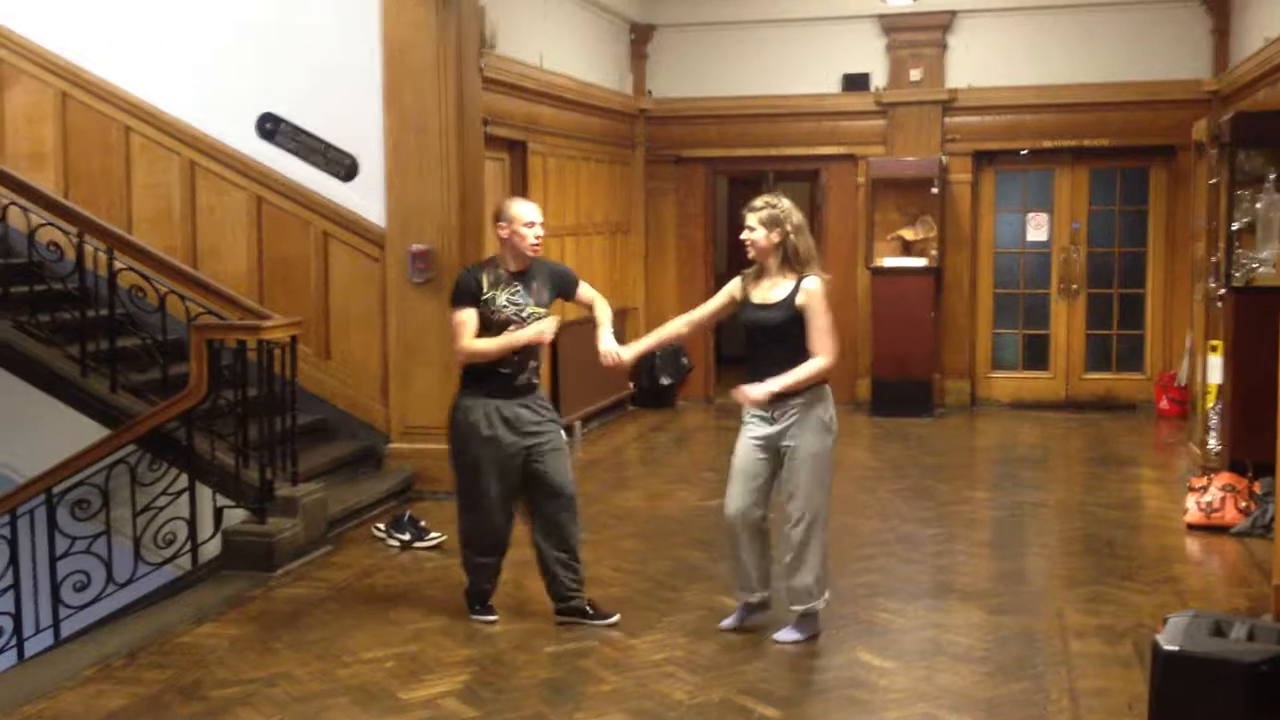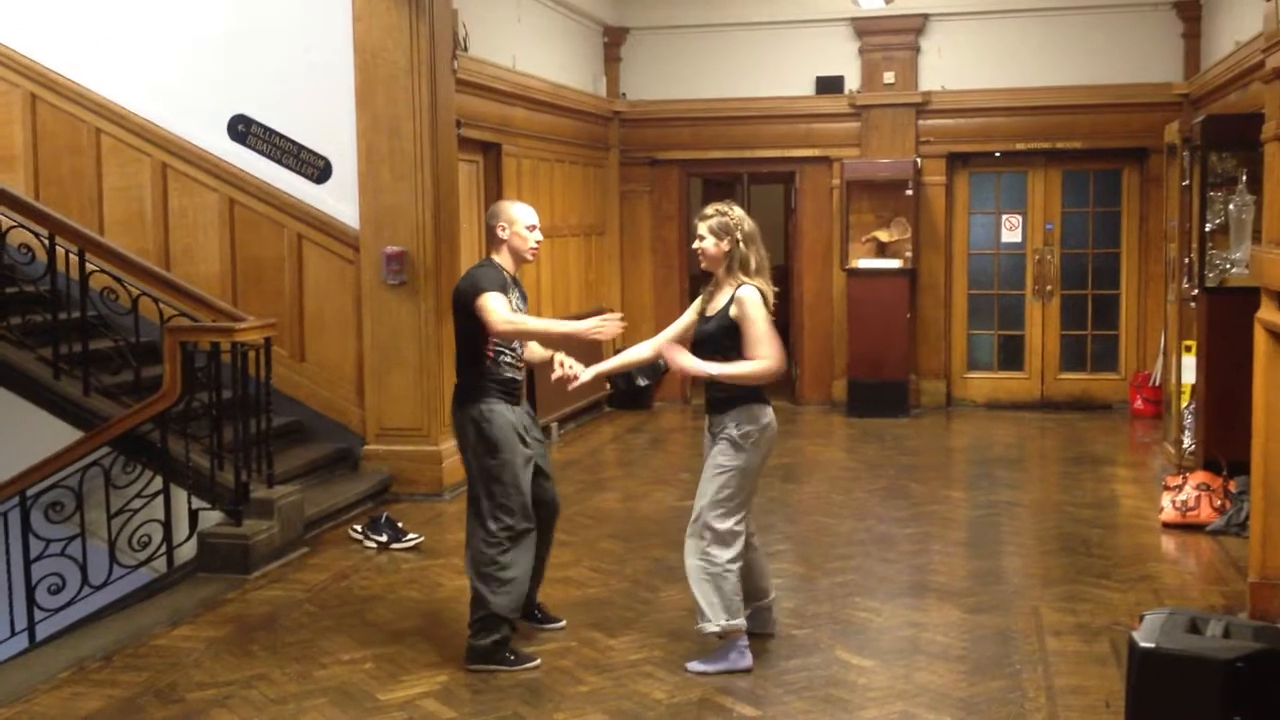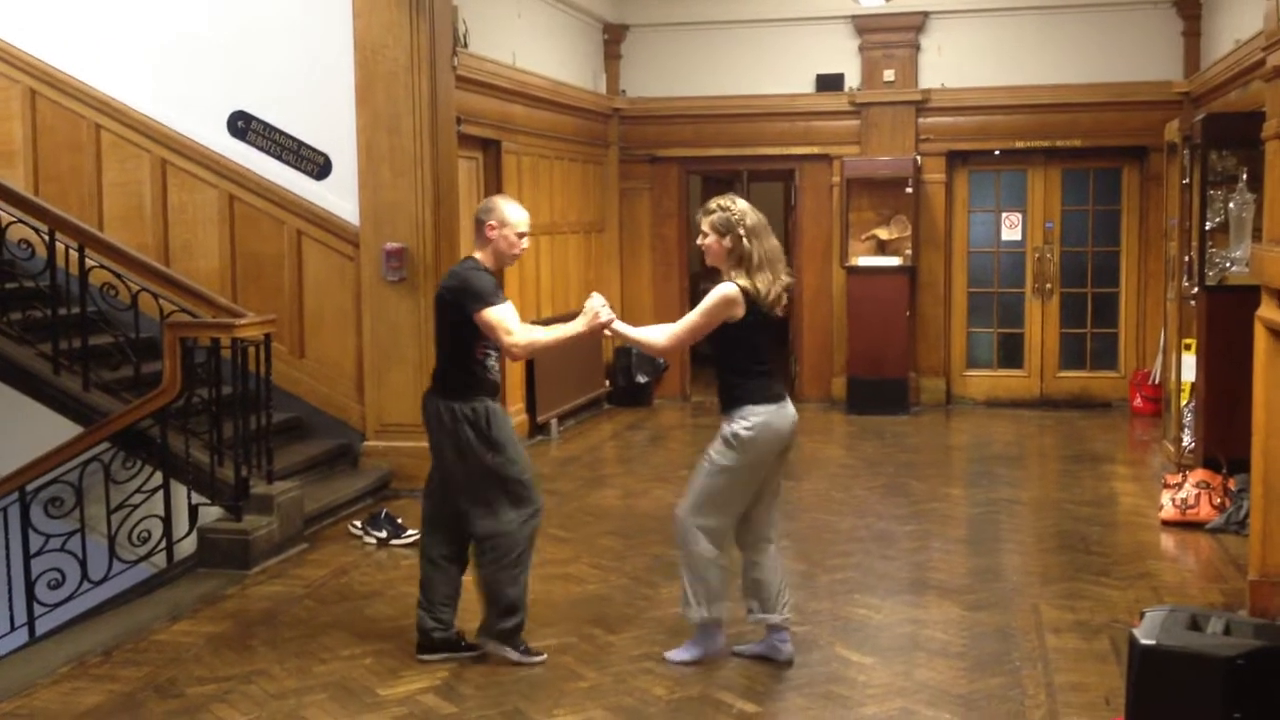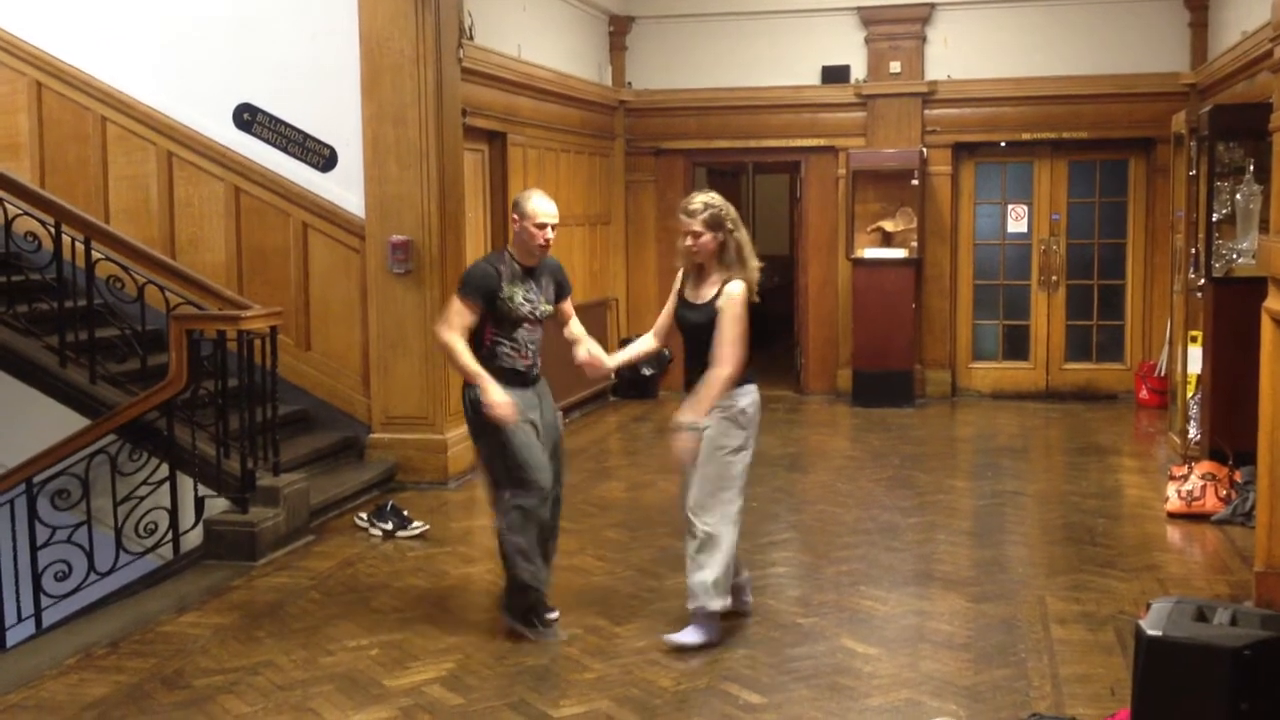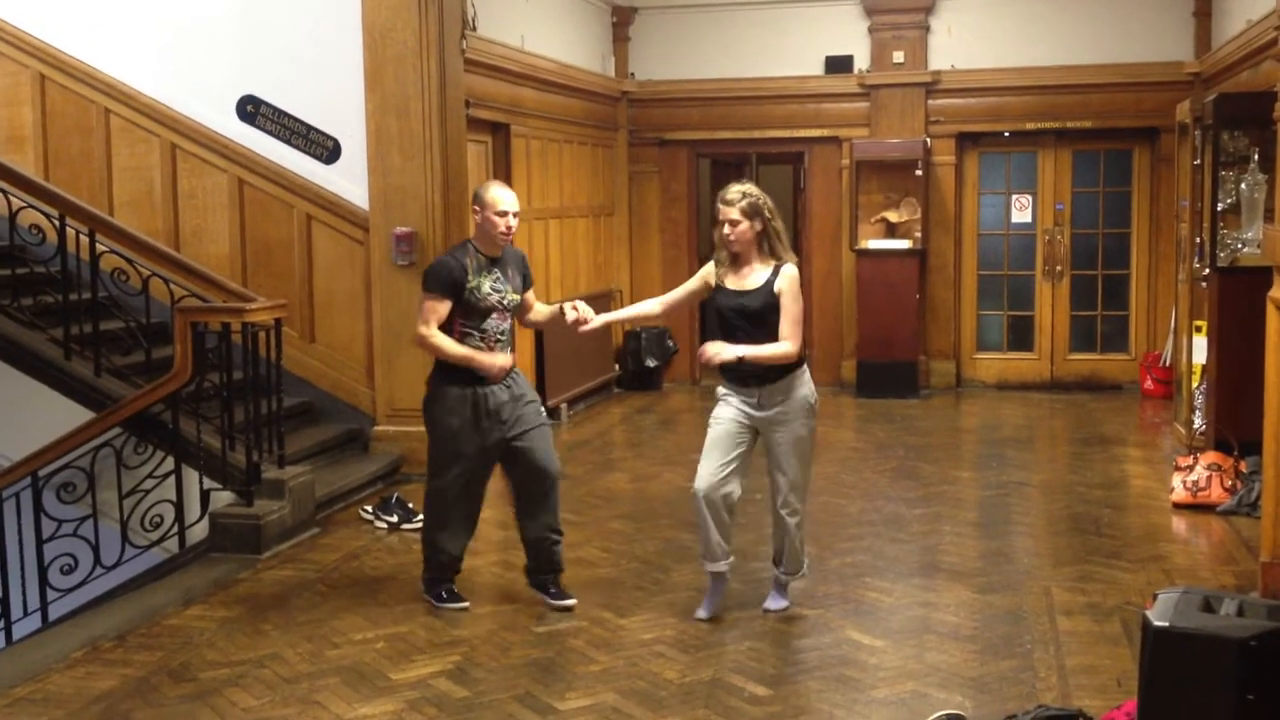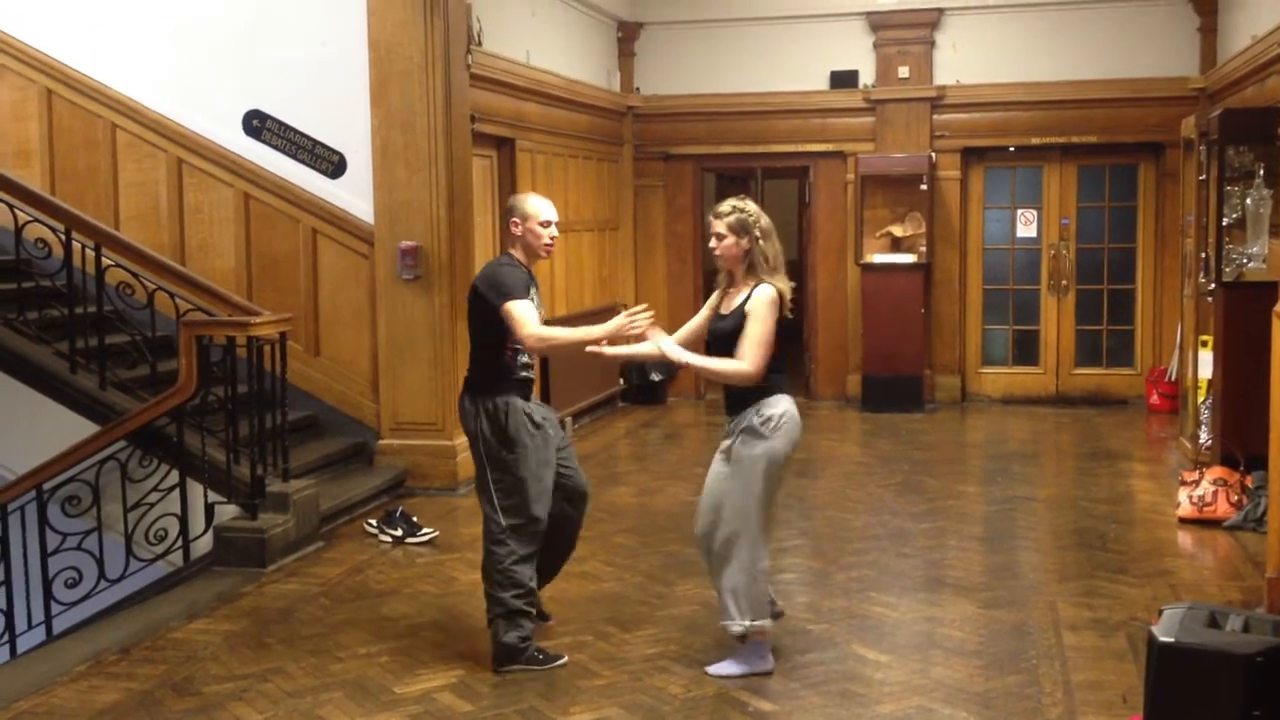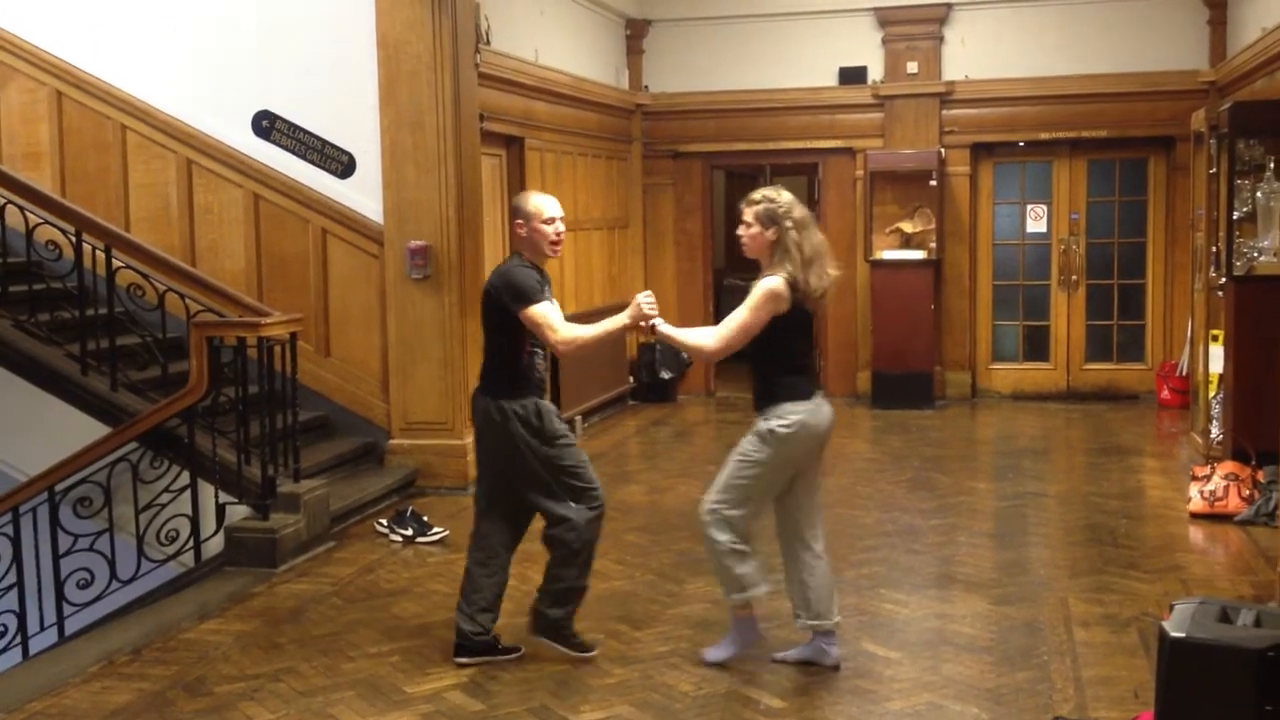
dt=0.7s
person 1, frame 1
left shoulder: (808, 287)
right shoulder: (743, 285)
left elbow: (823, 358)
right elbow: (688, 323)
left wrist: (771, 386)
right wrist: (632, 349)
left hip: (804, 409)
right hip: (758, 411)
left knee: (803, 514)
right knee: (739, 509)
left ankle: (806, 612)
right ankle: (753, 598)
person 1, frame 2
left shoulder: (747, 296)
right shoulder: (711, 296)
left elbow: (771, 365)
right elbow: (659, 346)
left wrist: (703, 368)
right wrist: (596, 370)
left hip: (744, 425)
right hip: (724, 424)
left knee: (709, 533)
right knee: (730, 526)
left ankle: (733, 646)
right ankle: (757, 609)
person 1, frame 3
left shoulder: (730, 294)
right shoulder: (756, 289)
left elbow: (668, 344)
right elbow: (680, 328)
left wrist: (614, 325)
right wrist: (618, 326)
left hip: (751, 422)
right hip: (775, 415)
left knee: (696, 520)
right knee: (757, 531)
left ankle: (708, 630)
right ankle: (777, 634)
person 1, frame 4
left shoulder: (734, 289)
right shoulder: (686, 279)
left elbow: (726, 367)
right elbow: (657, 335)
left wrist: (691, 422)
right wrist: (612, 360)
left hip: (731, 405)
right hip: (697, 406)
left knee: (713, 509)
right knee: (700, 507)
left ankle: (707, 616)
right ankle: (734, 591)
person 1, frame 5
left shoulder: (784, 273)
right shoulder: (717, 271)
left elbow: (790, 347)
right elbow: (661, 305)
left wrist: (736, 351)
right wrist: (603, 318)
left hip: (785, 396)
right hip: (734, 396)
left knee: (786, 499)
right knee: (708, 485)
left ankle: (784, 580)
right ankle: (717, 577)
person 1, frame 6
left shoulder: (764, 294)
right shoulder: (725, 294)
left elbow: (749, 369)
right elbow: (680, 341)
left wrist: (680, 357)
right wrist: (613, 350)
left hip: (767, 419)
right hip: (745, 422)
left knee: (740, 531)
right knee: (715, 527)
left ankle: (755, 646)
right ankle: (759, 604)
person 1, frame 7
left shoulder: (773, 287)
right shoulder: (785, 283)
left elbow: (717, 348)
right elbow: (724, 330)
left wrist: (663, 329)
right wrist: (664, 327)
left hip: (787, 419)
right hip: (807, 412)
left knee: (719, 512)
right knee: (801, 531)
left ankle: (745, 623)
right ankle: (822, 638)
person 2, frame 1
left shoulder: (549, 273)
right shoulder: (473, 281)
left elbow: (597, 301)
right elbow: (464, 350)
left wrist: (605, 335)
right wrist: (525, 336)
left hip: (531, 405)
right hip: (482, 409)
left knee: (558, 497)
right knee: (486, 509)
left ankle: (570, 599)
right ankle: (479, 595)
person 2, frame 2
left shoulder: (513, 285)
right shoulder: (482, 278)
right elbow: (501, 326)
left wrist: (554, 358)
right wrist: (580, 328)
left hip: (513, 410)
right hip: (485, 413)
left knee: (539, 507)
right knee: (505, 521)
left ankle: (521, 600)
right ankle: (487, 643)
person 2, frame 3
left shoulder: (481, 280)
right shoulder: (470, 281)
left elbow: (510, 336)
right elbow: (515, 344)
left wrist: (573, 326)
right wrist: (580, 327)
left hip: (455, 408)
right hip: (468, 411)
left knee: (449, 521)
right knee: (515, 511)
left ankle: (435, 633)
right ankle: (502, 628)
person 2, frame 4
left shoulder: (552, 270)
right shoulder: (487, 274)
left elbow: (568, 320)
right elbow: (447, 333)
left wrist: (584, 343)
right wrist: (485, 385)
left hip: (534, 389)
right hip: (495, 397)
left knee: (546, 490)
right knee: (530, 488)
left ankle: (529, 595)
right ankle: (524, 598)
person 2, frame 5
left shoulder: (516, 260)
right shoulder: (449, 267)
left elbow: (528, 312)
right elbow: (425, 334)
left wrist: (563, 309)
right wrist: (480, 360)
left hip: (509, 387)
right hip: (458, 393)
left knee: (542, 471)
right knee: (453, 490)
left ankle: (544, 572)
right ankle: (438, 579)
person 2, frame 6
left shoulder: (523, 276)
right shoulder: (502, 276)
right elbow: (531, 337)
left wrist: (590, 338)
right wrist: (608, 329)
left hip: (520, 405)
right hip: (495, 408)
left knee: (570, 492)
right knee: (515, 520)
left ankle: (520, 594)
right ankle: (512, 644)
person 2, frame 7
left shoulder: (533, 276)
right shoulder: (516, 278)
left elbow: (558, 336)
right elbow: (561, 340)
left wrist: (621, 321)
right wrist: (625, 318)
left hip: (502, 406)
right hip: (516, 409)
left knee: (498, 521)
right knee: (583, 502)
left ankle: (474, 636)
right ankle: (554, 616)
